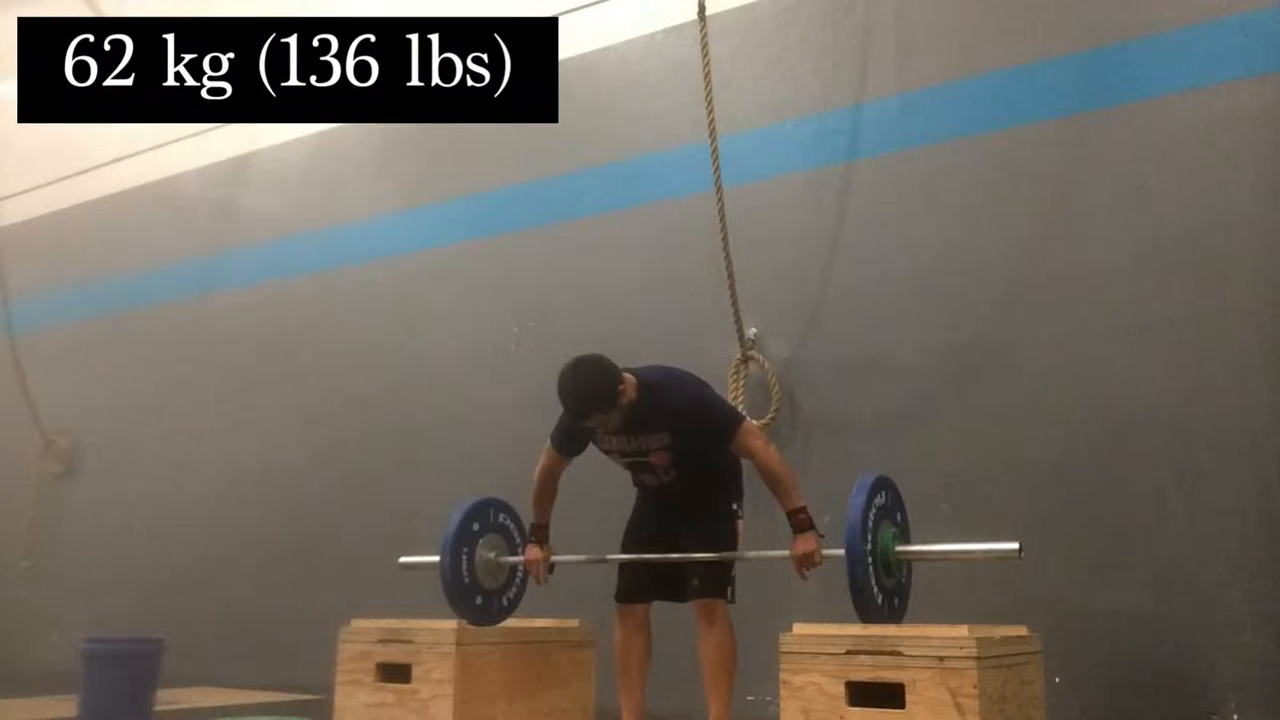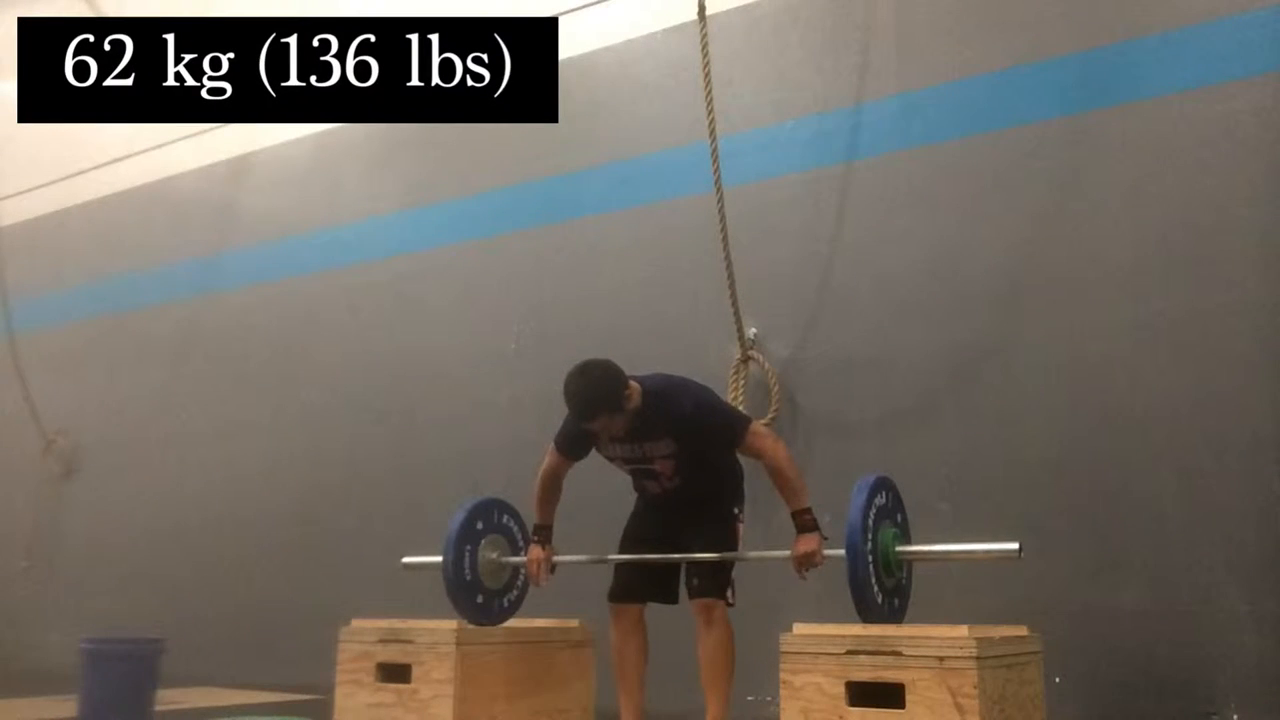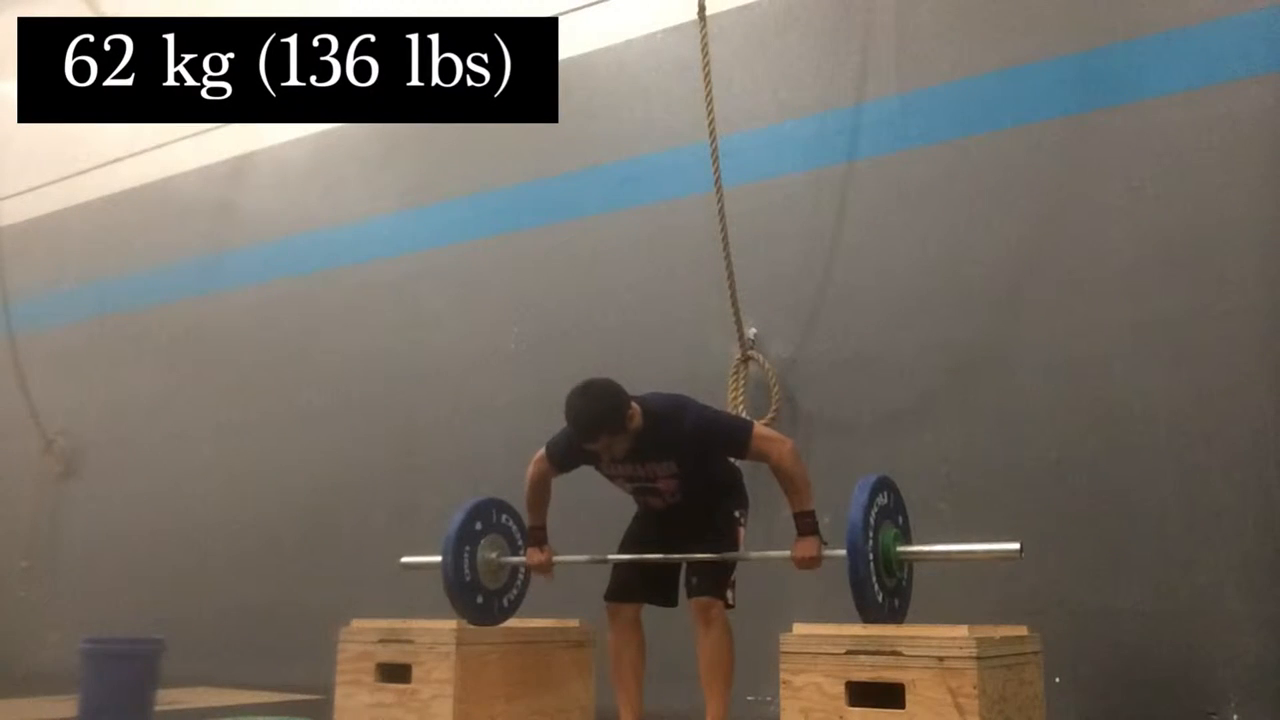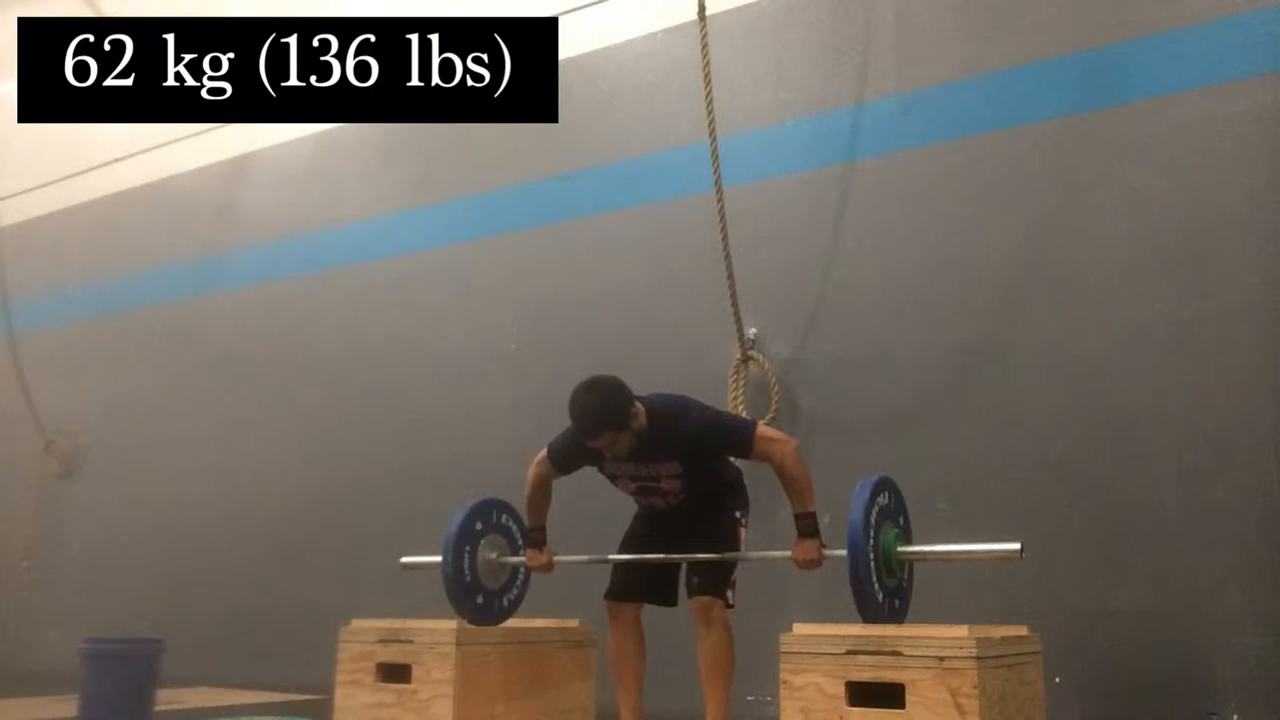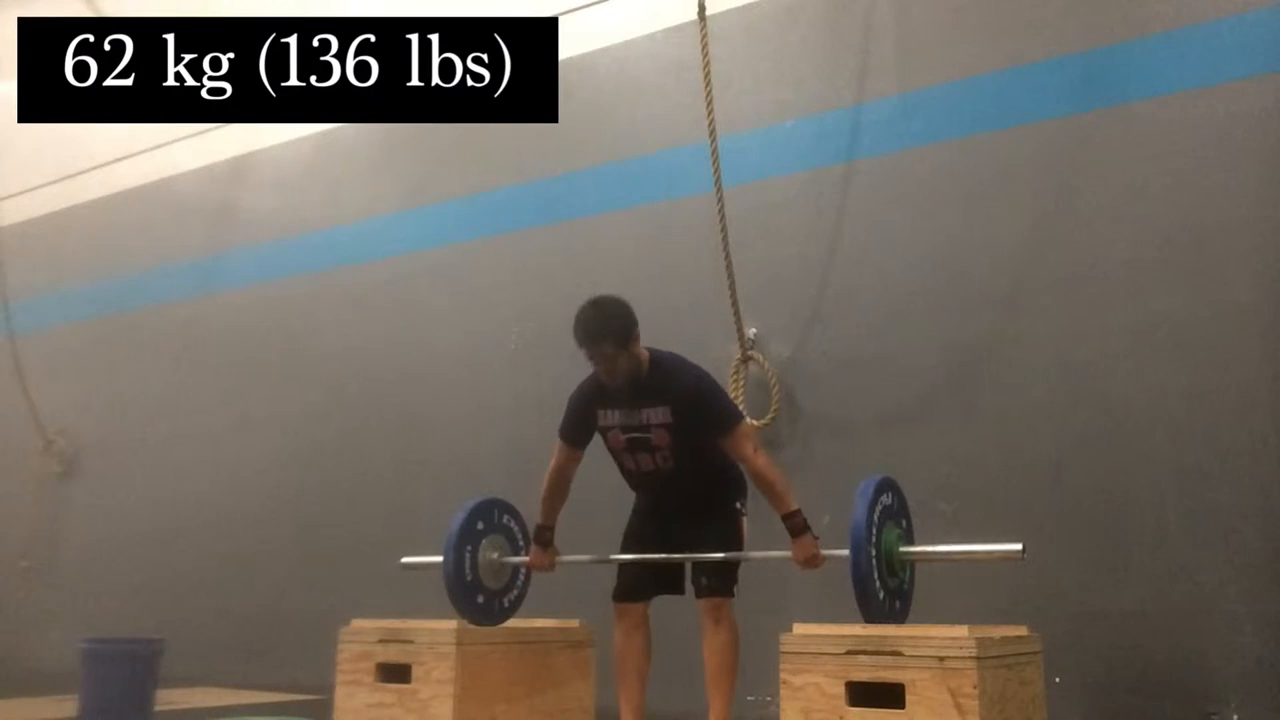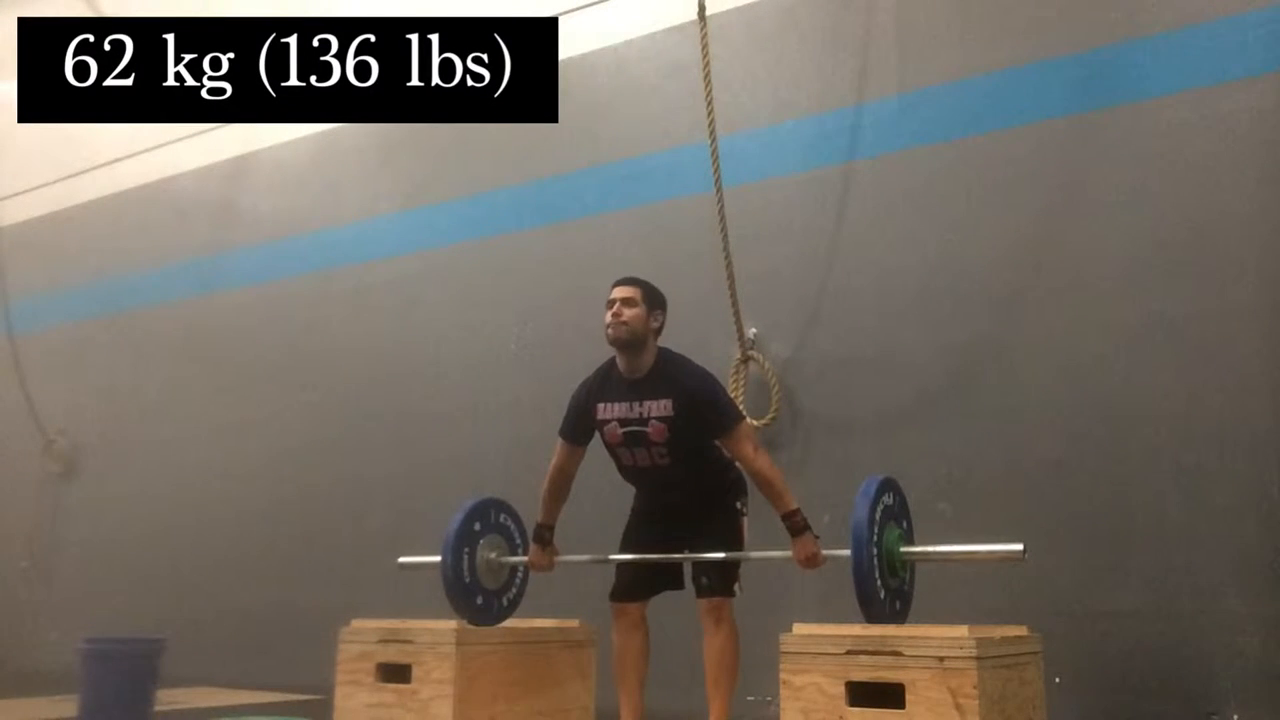
dt=0.7s
person 1, frame 1
left shoulder: (680, 396)
right shoulder: (582, 414)
left elbow: (761, 448)
right elbow: (549, 469)
left wrist: (802, 527)
right wrist: (538, 537)
left hip: (711, 499)
right hip: (655, 501)
left knee: (709, 605)
right knee: (629, 607)
person 1, frame 2
left shoulder: (684, 403)
right shoulder: (585, 419)
left elbow: (771, 448)
right elbow: (552, 469)
left wrist: (806, 527)
right wrist: (541, 537)
left hip: (712, 503)
right hip: (655, 505)
left knee: (708, 604)
right knee: (624, 606)
person 1, frame 3
left shoulder: (685, 422)
right shoulder: (582, 437)
left elbow: (780, 449)
right elbow: (538, 469)
left wrist: (807, 531)
right wrist: (537, 540)
left hip: (714, 509)
right hip: (656, 513)
left knee: (707, 605)
right knee: (620, 607)
person 1, frame 4
left shoulder: (688, 423)
right shoulder: (585, 437)
left elbow: (785, 449)
right elbow: (539, 470)
left wrist: (807, 532)
right wrist: (536, 541)
left hip: (715, 511)
right hip: (656, 515)
left knee: (707, 605)
right knee: (620, 606)
person 1, frame 5
left shoulder: (686, 382)
right shoulder: (588, 397)
left elbow: (751, 453)
right elbow: (562, 467)
left wrist: (798, 530)
right wrist: (543, 537)
left hip: (713, 503)
right hip: (654, 505)
left knee: (714, 605)
right knee: (628, 607)
person 1, frame 6
left shoulder: (689, 382)
right shoulder: (593, 391)
left elbow: (750, 452)
right elbow: (563, 467)
left wrist: (799, 529)
right wrist: (542, 537)
left hip: (712, 504)
right hip: (653, 505)
left knee: (714, 605)
right knee: (625, 607)
